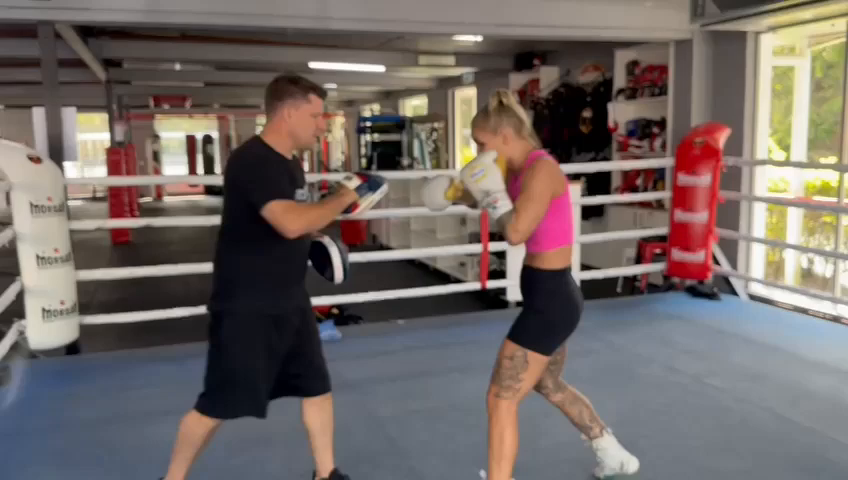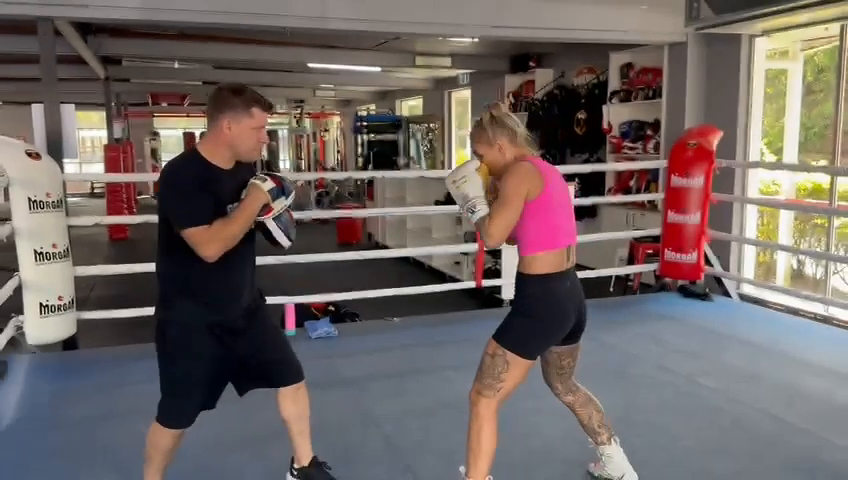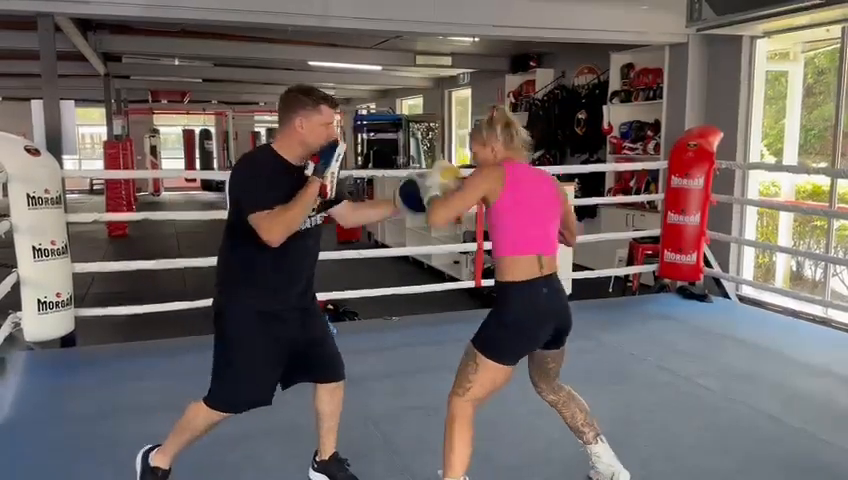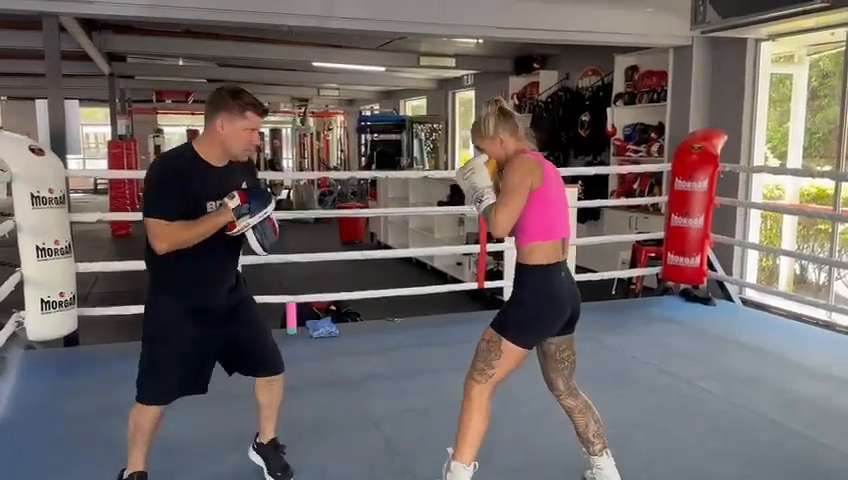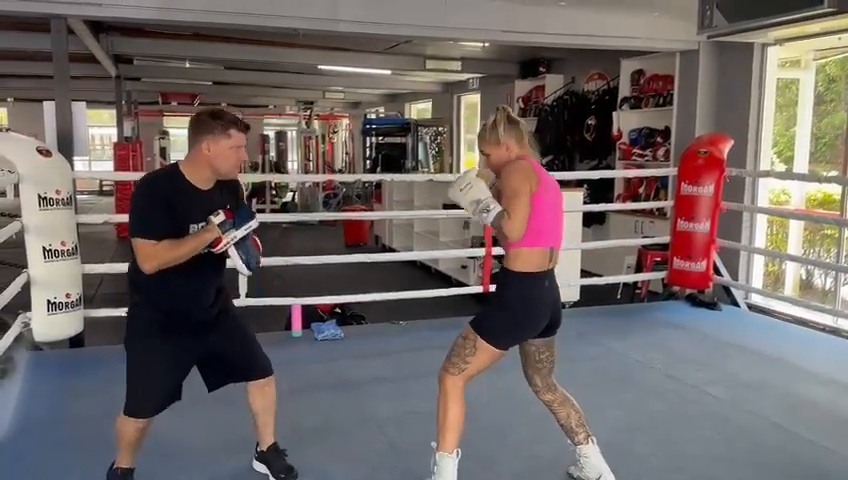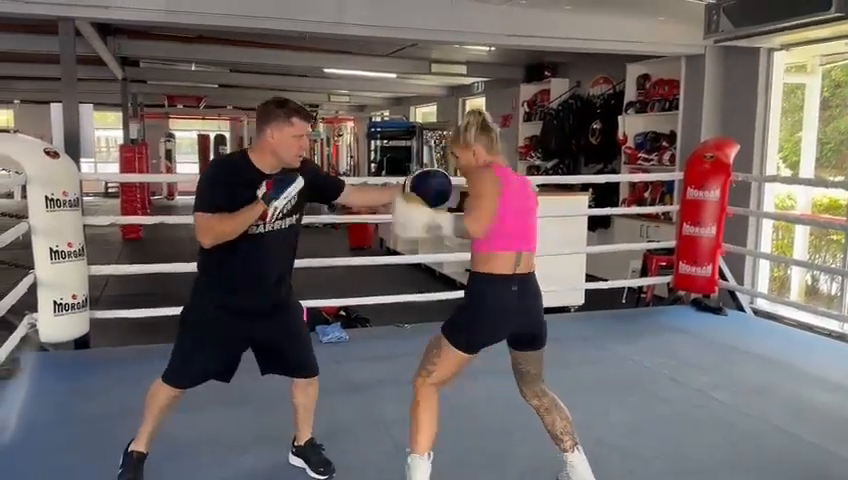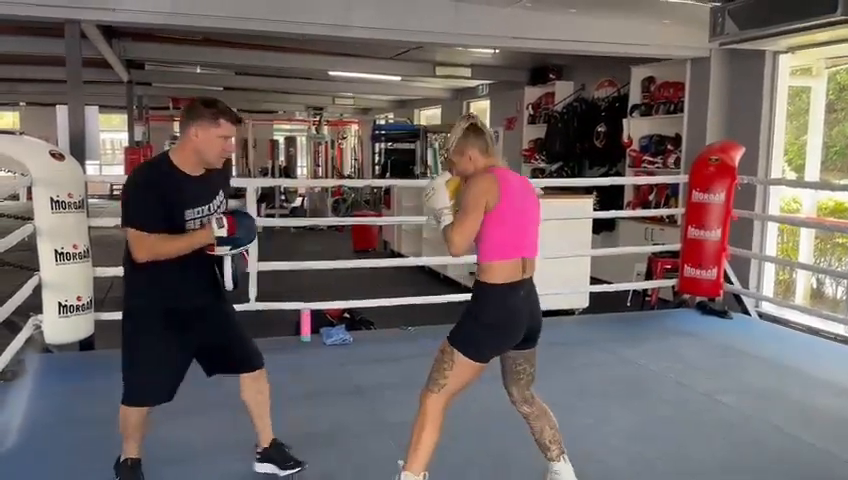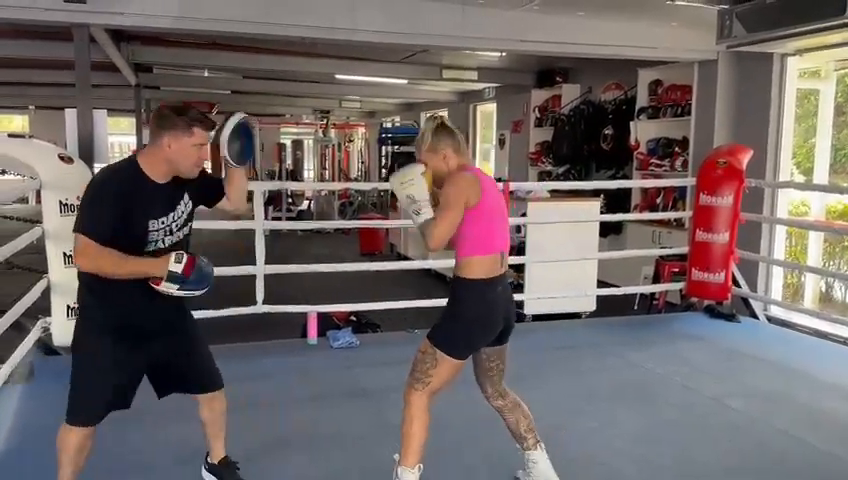
dt=0.7s
person 1, frame 1
left shoulder: (290, 162)
right shoulder: (251, 161)
right elbow: (292, 223)
right wrist: (346, 195)
left hip: (290, 304)
right hip: (246, 308)
left knee: (318, 388)
right knee: (218, 404)
person 1, frame 2
left shoulder: (243, 168)
right shoulder: (182, 175)
right elbow: (210, 245)
right wrist: (256, 199)
left hip: (244, 306)
right hip: (191, 317)
left knee: (291, 378)
right knee: (176, 413)
person 1, frame 3
left shoulder: (312, 167)
right shoulder: (257, 169)
left elbow: (347, 215)
right elbow: (273, 233)
left wrist: (399, 203)
right wrist: (314, 184)
left hip: (296, 301)
right hip: (250, 306)
left knee: (331, 375)
right knee: (227, 399)
person 1, frame 4
left shoulder: (243, 167)
right shoulder: (170, 169)
left elbow: (254, 216)
right elbow: (162, 240)
left wrist: (259, 223)
right wrist: (226, 215)
left hip: (229, 293)
right hip: (176, 303)
left knee: (271, 369)
right knee: (154, 393)
left ankle: (265, 444)
person 1, frame 5
left shoulder: (229, 188)
right shoulder: (155, 189)
left elbow: (237, 239)
right elbow: (149, 260)
left wrist: (245, 244)
right wrist: (211, 232)
left hip: (212, 308)
right hip: (157, 318)
left knee: (261, 374)
right knee: (141, 408)
person 1, frame 6
left shoulder: (302, 173)
right shoulder: (224, 171)
left elbow: (352, 196)
right elbow: (207, 235)
left wrist: (402, 191)
right wrist: (261, 204)
left hip: (274, 298)
right hip: (218, 301)
left knee: (306, 372)
right knee: (177, 379)
left ankle: (303, 445)
person 1, frame 7
left shoulder: (217, 174)
right shoulder: (148, 179)
right elbow: (142, 249)
right wrist: (208, 235)
left hip: (207, 299)
right hip: (154, 308)
left knee: (251, 366)
right knee: (141, 394)
left ankle: (268, 448)
person 1, frame 8
left shoulder: (188, 178)
right shoulder: (112, 185)
left elbow: (235, 202)
right elbow: (86, 257)
left wrist: (237, 161)
right wrist: (160, 265)
left hip: (169, 315)
right hip: (109, 324)
left knee: (211, 388)
right knee: (83, 416)
person 2, frame 1
left shoulder: (540, 169)
right shoulder: (530, 167)
left elbow: (515, 233)
left wrist: (491, 190)
right wrist: (468, 190)
left hip: (549, 298)
right hip: (558, 293)
left knee: (501, 400)
right knee: (549, 385)
person 2, frame 2
left shoulder: (520, 172)
right shoulder: (549, 172)
left elbow: (492, 236)
left wrist: (471, 198)
right wrist: (485, 195)
left hip: (539, 301)
right hip: (569, 296)
left knee: (483, 400)
right knee: (564, 386)
person 2, frame 3
left shoulder: (495, 177)
right shoulder: (550, 181)
left elbow: (437, 217)
right elbow: (571, 236)
left wrist: (432, 187)
left hip: (519, 309)
right hip: (553, 302)
left knee: (461, 403)
right knee: (550, 388)
person 2, frame 4
left shoulder: (521, 165)
right shoulder: (545, 167)
left elbow: (499, 226)
left wrist: (480, 189)
right wrist: (490, 189)
left hip: (536, 292)
right hip: (563, 289)
left knee: (478, 387)
right knee: (564, 389)
person 2, frame 5
left shoulder: (517, 171)
right shoulder: (546, 179)
left elbow: (513, 230)
left wrist: (480, 202)
right wrist: (487, 202)
left hip: (518, 296)
right hip: (546, 293)
left knee: (451, 378)
right knee: (544, 385)
person 2, frame 6
left shoulder: (485, 177)
right shoulder: (525, 185)
left elbow: (480, 229)
left hip: (487, 300)
right hip: (527, 298)
left knee: (425, 384)
right knee: (534, 390)
person 2, frame 7
left shoulder: (482, 183)
right shoulder: (524, 185)
left elbow: (457, 246)
left wrist: (442, 209)
left hip: (493, 307)
right hip: (526, 303)
left knee: (433, 397)
right knee: (523, 397)
person 2, frame 8
left shoulder: (459, 182)
right shoulder: (484, 181)
left elbow: (435, 241)
left wrist: (417, 200)
right wrist: (427, 198)
left hip: (472, 302)
right hip: (500, 299)
left knee: (417, 393)
right knee: (494, 389)
